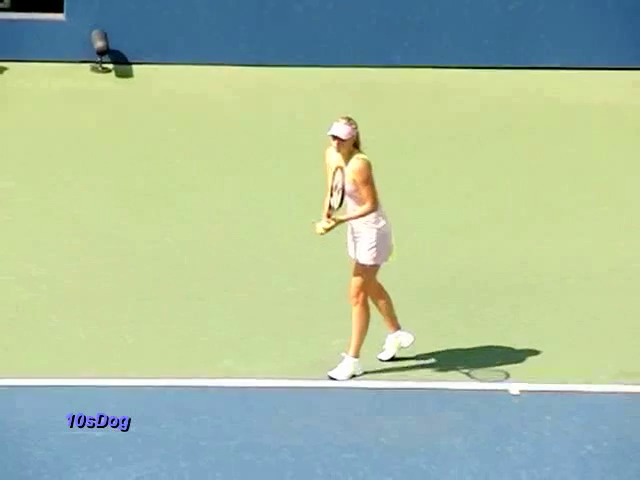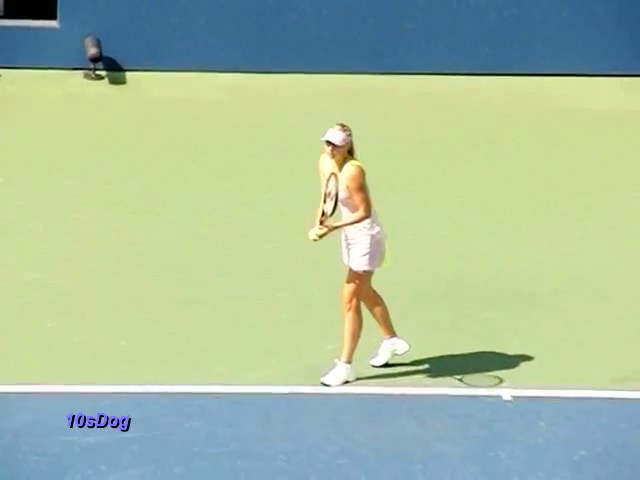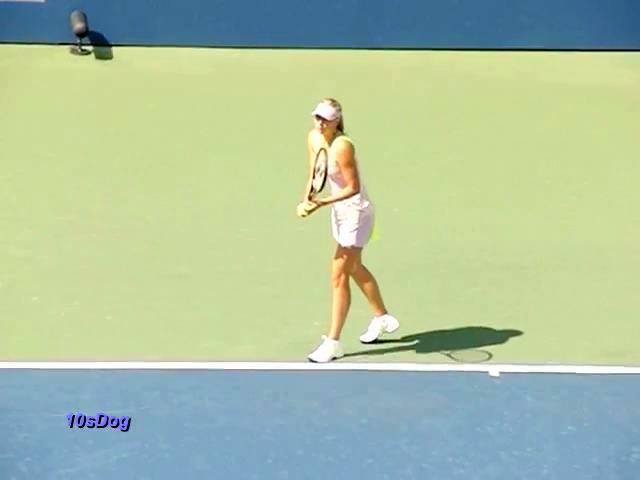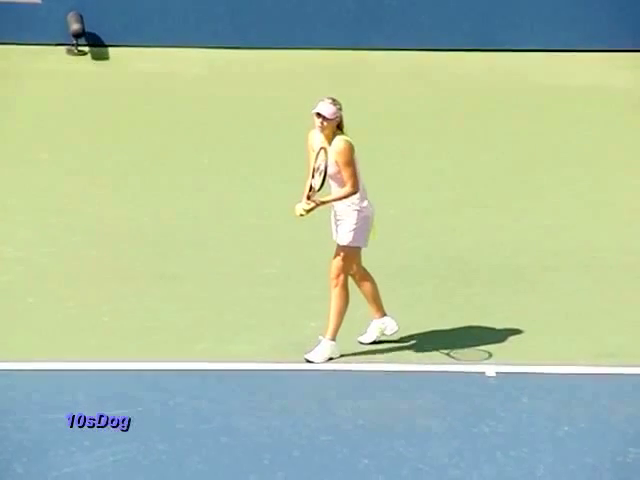
dt=0.7s
person 1, frame 1
left shoulder: (359, 165)
right shoulder: (330, 155)
left elbow: (372, 205)
left wrist: (339, 220)
right wrist: (325, 217)
left hip: (372, 231)
right hip: (355, 229)
left knee: (357, 294)
right knee: (371, 286)
left ankle: (353, 360)
right ankle: (397, 334)
person 1, frame 2
left shoulder: (352, 171)
right shoulder: (324, 162)
left elbow: (365, 212)
left wrist: (332, 227)
right wrist: (318, 224)
left hip: (366, 237)
right hip: (349, 236)
left knee: (350, 300)
right knee: (365, 292)
left ankle: (345, 366)
right ankle: (392, 340)
person 1, frame 3
left shoulder: (342, 147)
right shoulder: (313, 137)
left elbow: (353, 187)
right elbow: (314, 175)
left wrist: (321, 203)
right wrist: (306, 200)
left hip: (356, 212)
right hip: (339, 211)
left knee: (338, 276)
right knee: (355, 268)
left ankle: (333, 342)
right ankle: (382, 318)
person 1, frame 4
left shoulder: (342, 145)
right shoulder: (313, 137)
left elbow: (352, 187)
right elbow: (314, 175)
left wrist: (320, 202)
right wrist: (305, 199)
left hip: (355, 212)
right hip: (339, 211)
left knee: (337, 276)
right knee: (354, 269)
left ankle: (330, 342)
right ankle: (382, 320)
